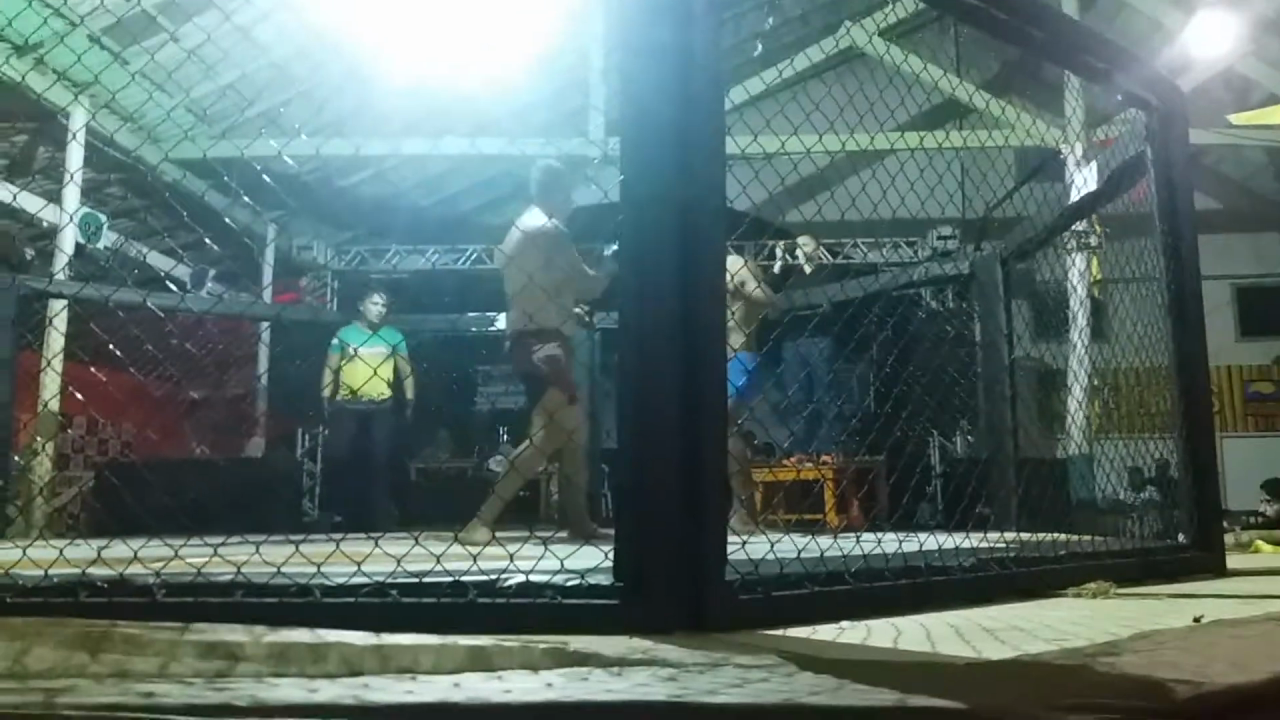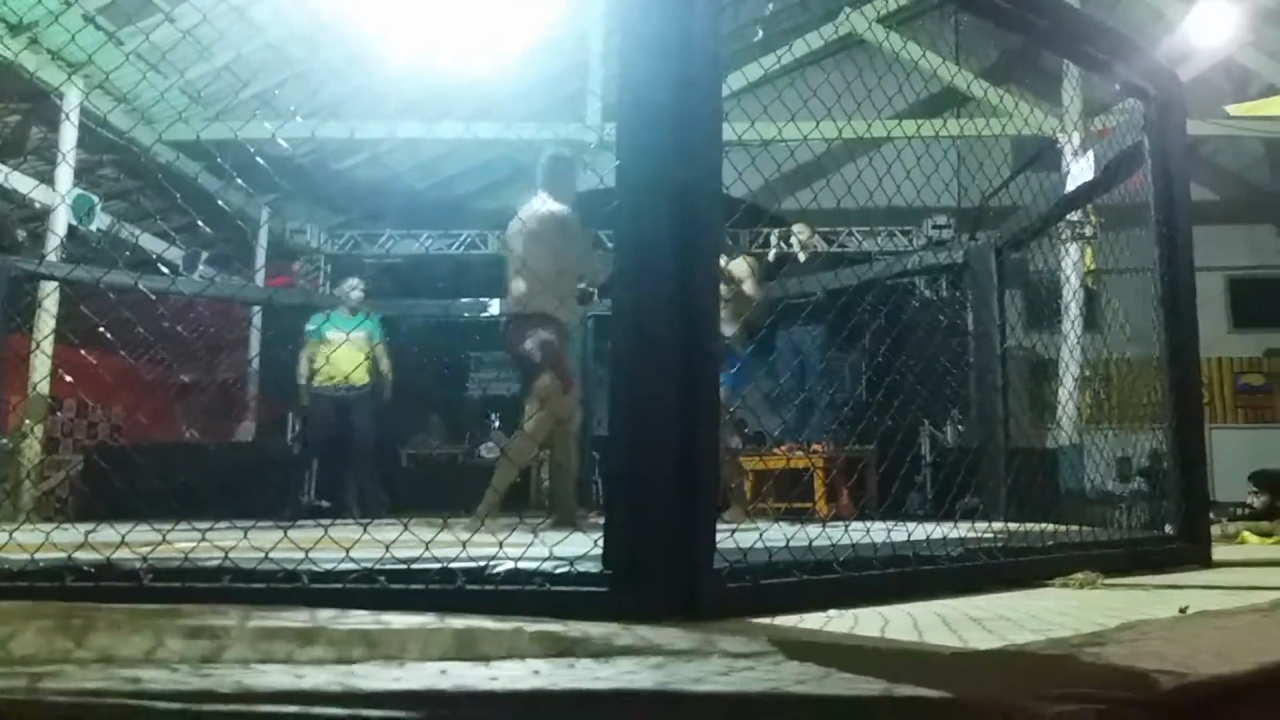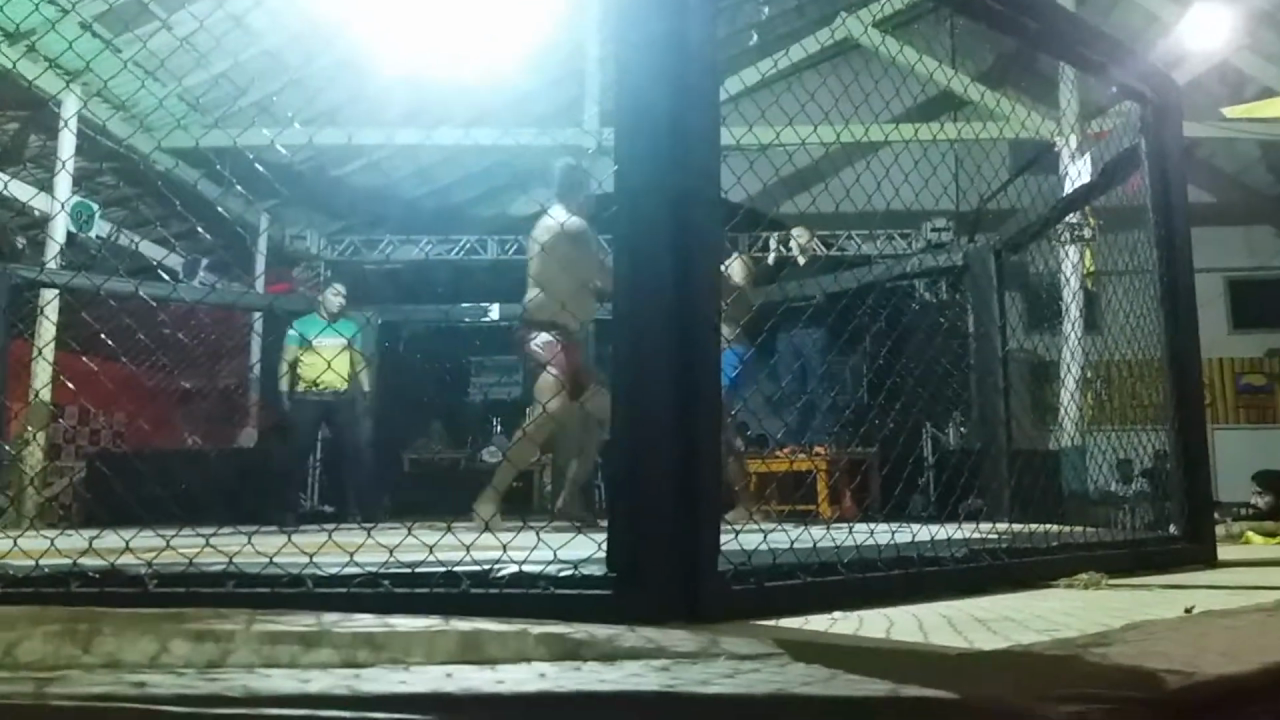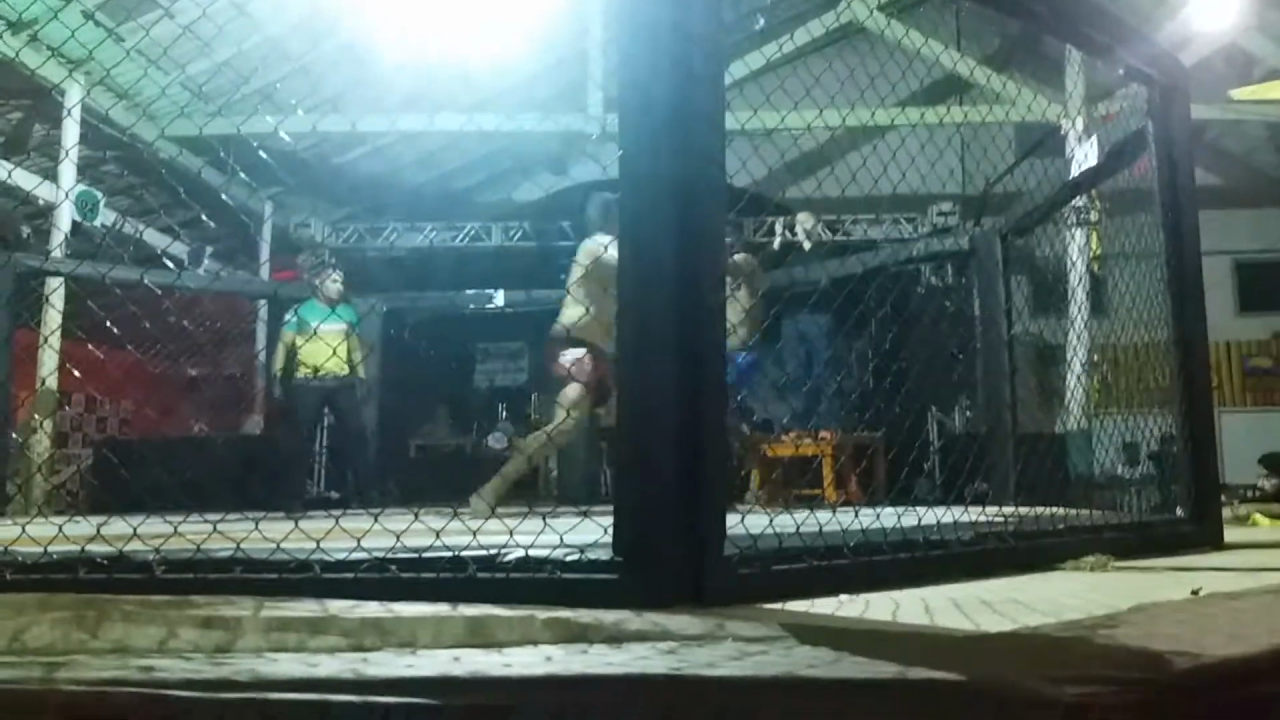
dt=0.2s
person 1, frame 1
left shoulder: (520, 230)
right shoulder: (548, 230)
right elbow: (588, 286)
left wrist: (574, 306)
right wrist: (608, 273)
left hip: (533, 341)
right hip: (542, 343)
left knee: (574, 428)
right knee: (548, 433)
left ankle: (578, 520)
right ankle: (482, 521)
person 1, frame 2
left shoulder: (525, 215)
right shoulder: (558, 215)
right elbow: (591, 271)
left wrist: (578, 291)
left hip: (532, 326)
right hip: (539, 328)
left knee: (567, 415)
right knee: (542, 418)
left ankle: (564, 506)
right ankle: (487, 508)
person 1, frame 3
left shoulder: (550, 224)
right shoulder: (570, 226)
right elbow: (607, 276)
left hip: (565, 334)
right hip: (549, 333)
left knee: (598, 411)
right knee: (547, 416)
left ankle: (570, 501)
right ankle: (487, 503)
person 1, frame 4
left shoulder: (605, 248)
right shoulder: (602, 248)
left hip: (595, 353)
right hip: (576, 349)
right knee: (565, 425)
right ankle: (489, 494)
person 2, frame 1
left shoulder: (737, 265)
left elbow: (769, 303)
left wrist: (740, 286)
left hip: (740, 360)
left knee: (725, 426)
right knee: (725, 429)
left ankle: (745, 513)
right ankle: (741, 507)
person 2, frame 2
left shoulder: (742, 264)
left elbow: (755, 303)
left wrist: (729, 281)
left hip: (732, 353)
left knee: (719, 422)
right knee: (722, 427)
left ankle: (738, 505)
person 2, frame 3
left shoulder: (738, 263)
right shoulder: (717, 268)
left elbow: (742, 307)
left wrist: (721, 278)
left hip: (733, 352)
right hip: (722, 352)
left knee: (721, 427)
right knee: (724, 429)
left ankle: (748, 505)
right ankle: (747, 503)
person 2, frame 4
left shoulder: (745, 263)
right shoulder: (727, 273)
left hip: (742, 354)
right hip: (730, 353)
left knee: (734, 421)
right knee: (736, 421)
person 3, frame 1
left shoulder: (394, 337)
right shoulder: (343, 335)
left elbow: (406, 371)
right elbow: (330, 370)
left wrist: (409, 401)
right wrist: (326, 400)
left hip: (382, 408)
right hip: (346, 406)
left knee: (380, 463)
right knee: (338, 458)
left ankle: (381, 519)
right ankle: (342, 515)
person 3, frame 2
left shoulder: (370, 322)
right shoulder: (319, 320)
left elbow: (381, 355)
right elbow: (306, 355)
left wrist: (387, 382)
right wrist: (303, 387)
left hip: (360, 394)
right hip: (324, 393)
left knee: (364, 447)
right knee: (314, 446)
left ankle: (369, 505)
person 3, frame 3
left shoulder: (351, 327)
right shoulder: (301, 326)
left elbow: (360, 362)
right elbow: (286, 361)
left wrist: (366, 392)
right wrist: (284, 394)
left hip: (342, 398)
right hip: (307, 398)
left knee: (354, 449)
right knee: (298, 453)
left ankle: (354, 508)
right ankle: (290, 510)
person 3, frame 4
left shoulder: (348, 313)
right shoulder: (300, 312)
left elbow: (355, 348)
right elbow: (283, 346)
left wrist: (361, 378)
right wrist: (276, 378)
left hip: (342, 383)
right hip: (308, 384)
left knee: (356, 432)
right knee: (303, 440)
left ankle: (359, 489)
right ankle: (296, 494)
person 4, frame 1
left shoulder: (826, 272)
right shoulder: (790, 272)
left wrist: (806, 264)
right wrist: (779, 263)
left hip: (818, 339)
right hip: (792, 341)
left knee: (823, 396)
right knee: (795, 398)
left ankle: (827, 449)
right ankle: (801, 449)
person 4, frame 2
left shoulder: (820, 260)
right shoulder: (784, 260)
left wrist: (800, 252)
right wrist: (774, 251)
left hip: (812, 328)
right hip: (785, 329)
left knee: (817, 384)
right knee: (788, 386)
left ankle: (820, 437)
right ankle: (792, 437)
person 4, frame 3
left shoulder: (820, 263)
right shoulder: (784, 264)
left wrist: (800, 256)
right wrist: (773, 254)
left hip: (812, 331)
right hip: (786, 332)
left knee: (818, 387)
right knee: (789, 389)
left ankle: (822, 439)
right ankle: (794, 440)
person 4, frame 4
left shoulder: (825, 249)
right shoulder: (789, 250)
left elbow: (825, 271)
right elbow: (767, 270)
left wrist: (805, 240)
right wrist: (778, 239)
left hip: (818, 315)
right hip: (791, 317)
left knee: (823, 372)
right knee: (794, 374)
left ankle: (827, 425)
right ankle: (799, 425)
